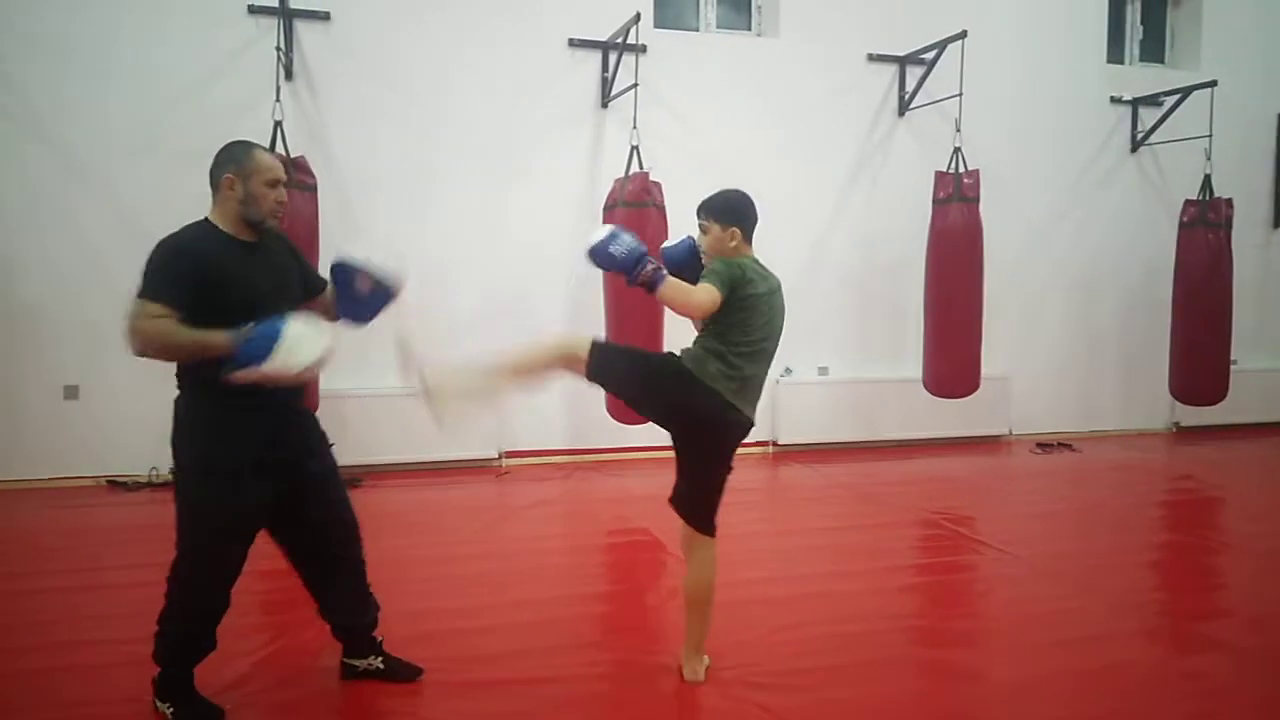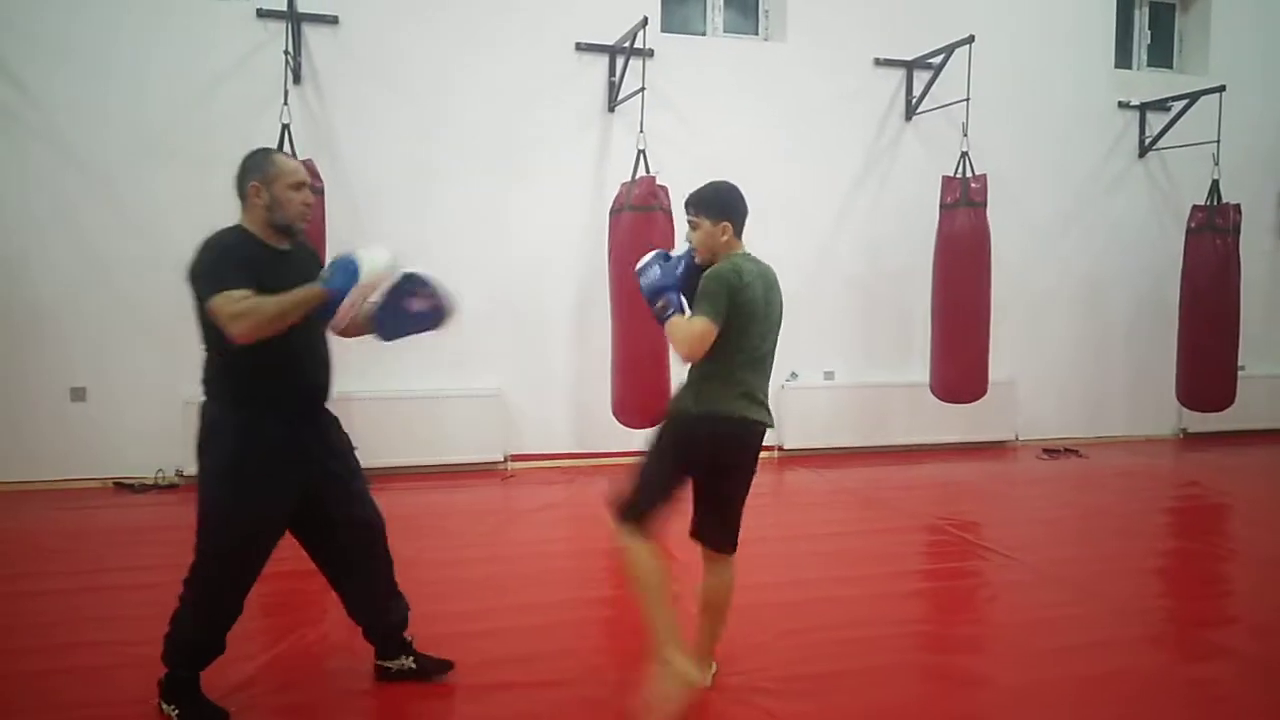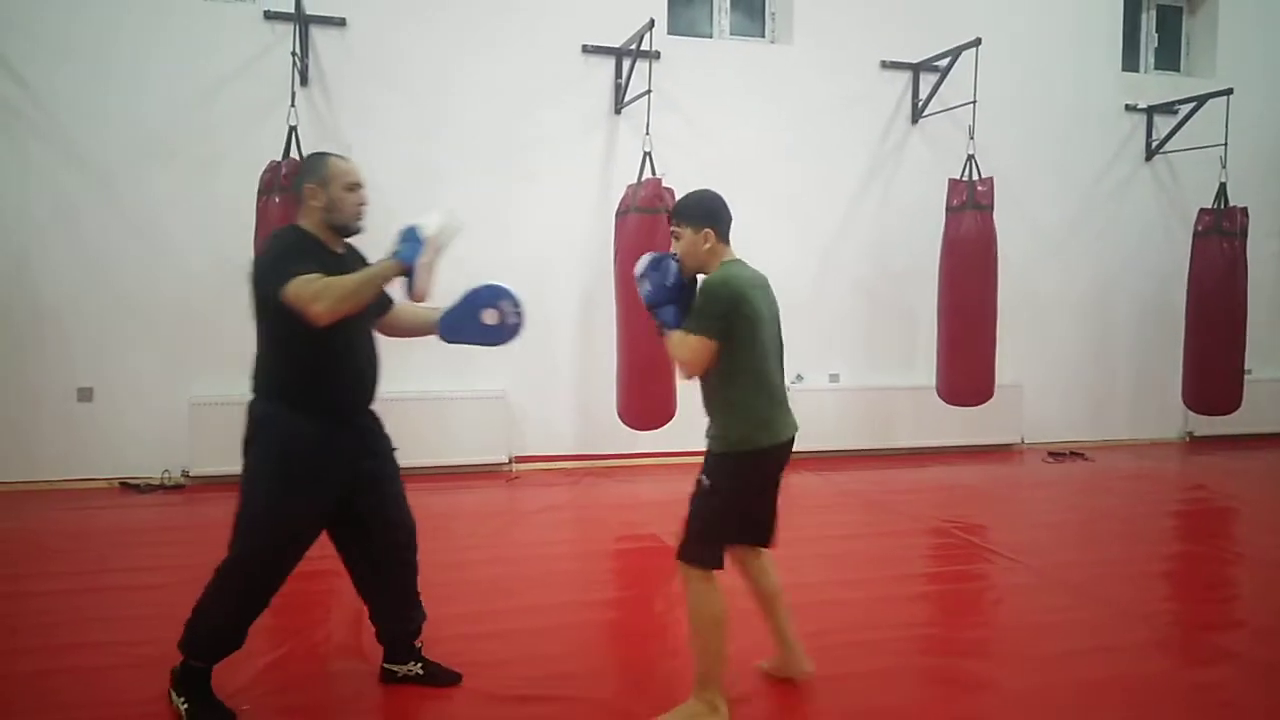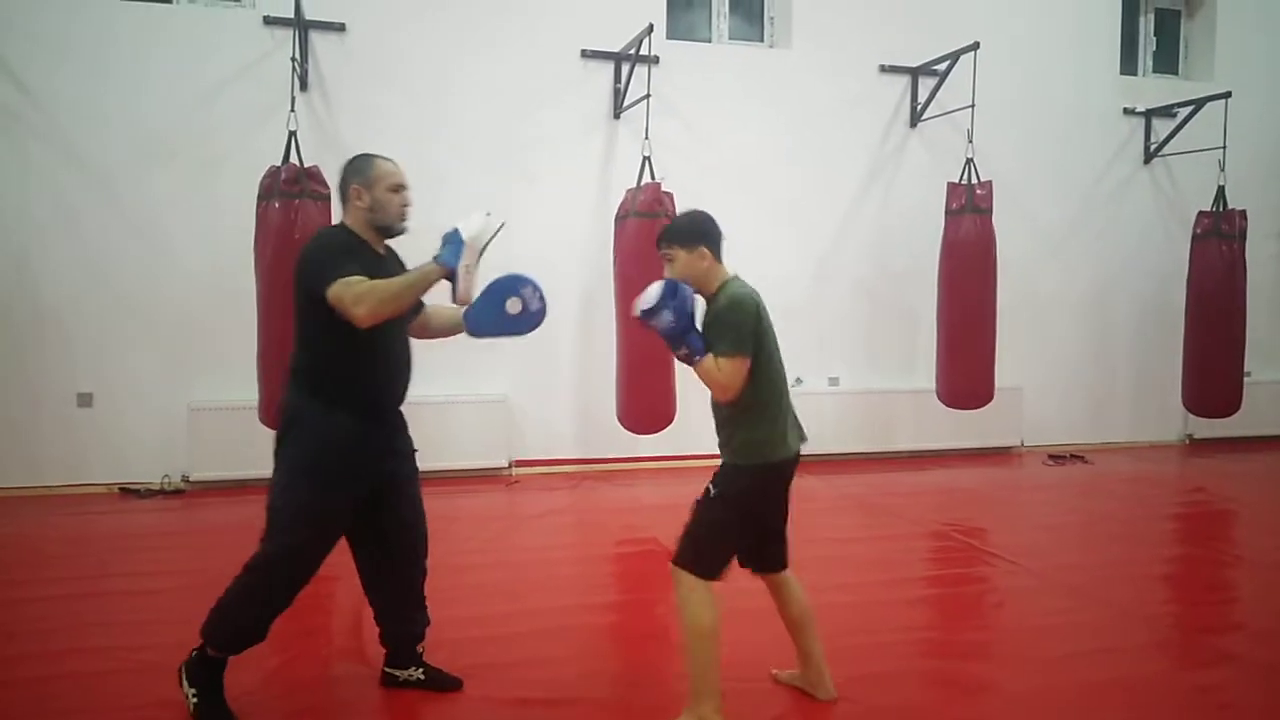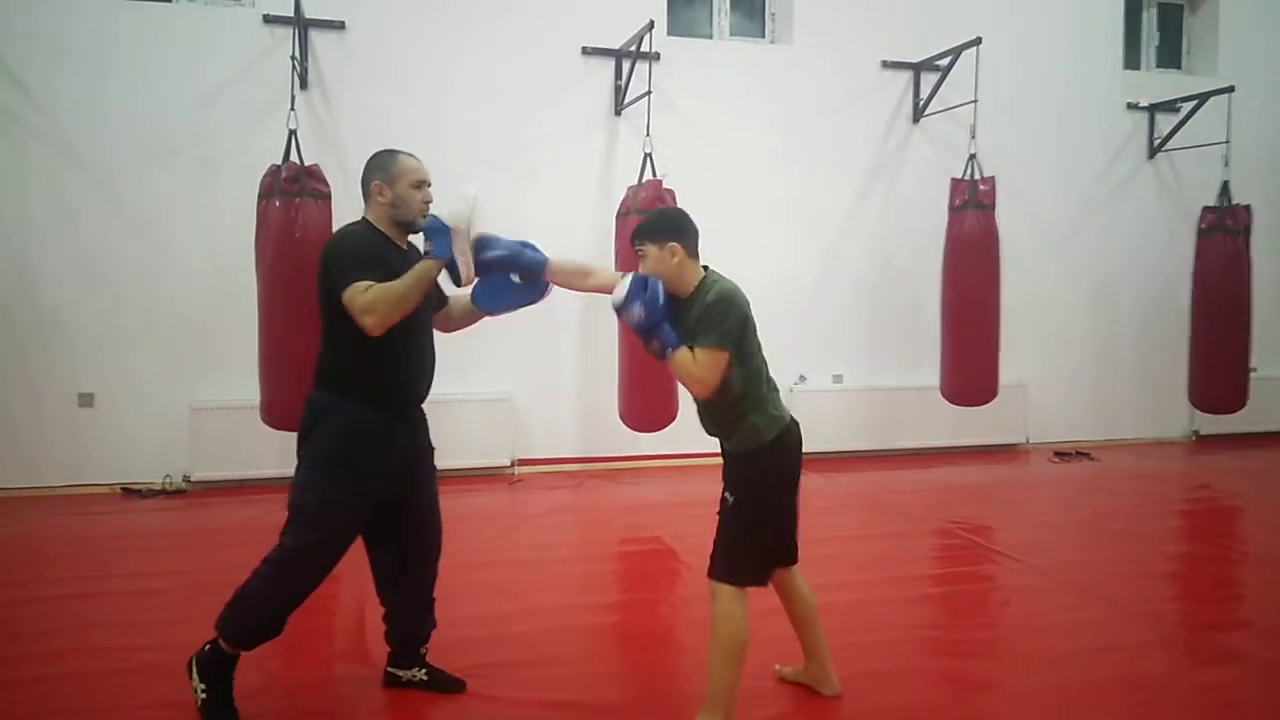
dt=0.2s
person 1, frame 1
left shoulder: (277, 249)
right shoulder: (185, 251)
left elbow: (328, 302)
right elbow: (144, 333)
right wrist: (234, 342)
left hip: (289, 423)
right hip: (220, 435)
left knee: (334, 533)
right knee: (208, 561)
left ankle: (360, 648)
person 1, frame 2
left shoulder: (301, 253)
right shoulder: (224, 253)
left elbow: (342, 319)
right elbow: (241, 325)
right wrist: (324, 289)
left hip: (311, 428)
right hip: (246, 437)
left knee: (360, 535)
right knee: (225, 565)
left ankle: (393, 650)
person 1, frame 3
left shoulder: (350, 256)
right shoulder: (285, 250)
left elbow: (388, 319)
right elbow: (322, 308)
right wrist: (395, 263)
left hip: (355, 429)
right hip: (292, 435)
left knee: (392, 540)
right knee: (259, 559)
left ankle: (402, 654)
person 1, frame 4
left shoulder: (386, 258)
right shoulder: (329, 249)
left elbow: (417, 321)
right elbow: (364, 308)
right wrist: (441, 265)
left hip: (381, 429)
right hip: (323, 432)
left knee: (403, 545)
right knee: (288, 553)
left ankle: (403, 658)
right ankle: (206, 666)
person 1, frame 5
left shoulder: (408, 252)
right shoulder: (353, 246)
left elbow: (444, 316)
right elbow: (374, 315)
left wrist: (493, 292)
right wrist: (438, 260)
left hip: (403, 425)
right hip: (347, 427)
left knee: (416, 543)
right knee: (308, 548)
left ankle: (406, 657)
right ankle: (217, 659)
person 2, frame 1
left shoulder: (730, 268)
right shoulder: (773, 286)
left elbow: (697, 306)
left wrist: (646, 271)
right wrist: (689, 268)
left hip: (689, 389)
right hip: (729, 417)
left knee: (567, 353)
right knee: (699, 534)
left ankle: (457, 387)
right ankle: (694, 657)
person 2, frame 2
left shoulder: (721, 277)
right shoulder: (763, 277)
left elbow: (690, 347)
left wrist: (664, 298)
right wrist: (691, 287)
left hip: (701, 419)
right hip: (746, 427)
left knee: (631, 524)
right knee: (718, 549)
left ankle: (674, 660)
right ankle: (702, 660)
person 2, frame 3
left shoulder: (718, 286)
right shoulder: (753, 280)
left elbow: (690, 362)
left wrist: (666, 309)
right wrist: (685, 300)
left hip: (741, 444)
right hip: (772, 437)
left knee: (698, 564)
right knee: (747, 546)
right ankle: (791, 655)
person 2, frame 4
left shoulder: (733, 304)
right shoulder: (731, 297)
left elbow: (725, 387)
right elbow: (727, 372)
left wrist: (683, 338)
right wrist: (682, 332)
left hip: (754, 461)
right hip: (771, 453)
left knee: (691, 574)
right knee: (773, 569)
right ankle: (816, 674)
person 2, frame 5
left shoulder: (721, 300)
right shoulder: (672, 290)
left elbow: (701, 382)
right elbow: (601, 278)
left wrist: (656, 329)
right wrist: (529, 262)
left hip: (765, 450)
right hip: (756, 446)
left knee: (730, 580)
right knee: (779, 567)
right ankle: (820, 671)
